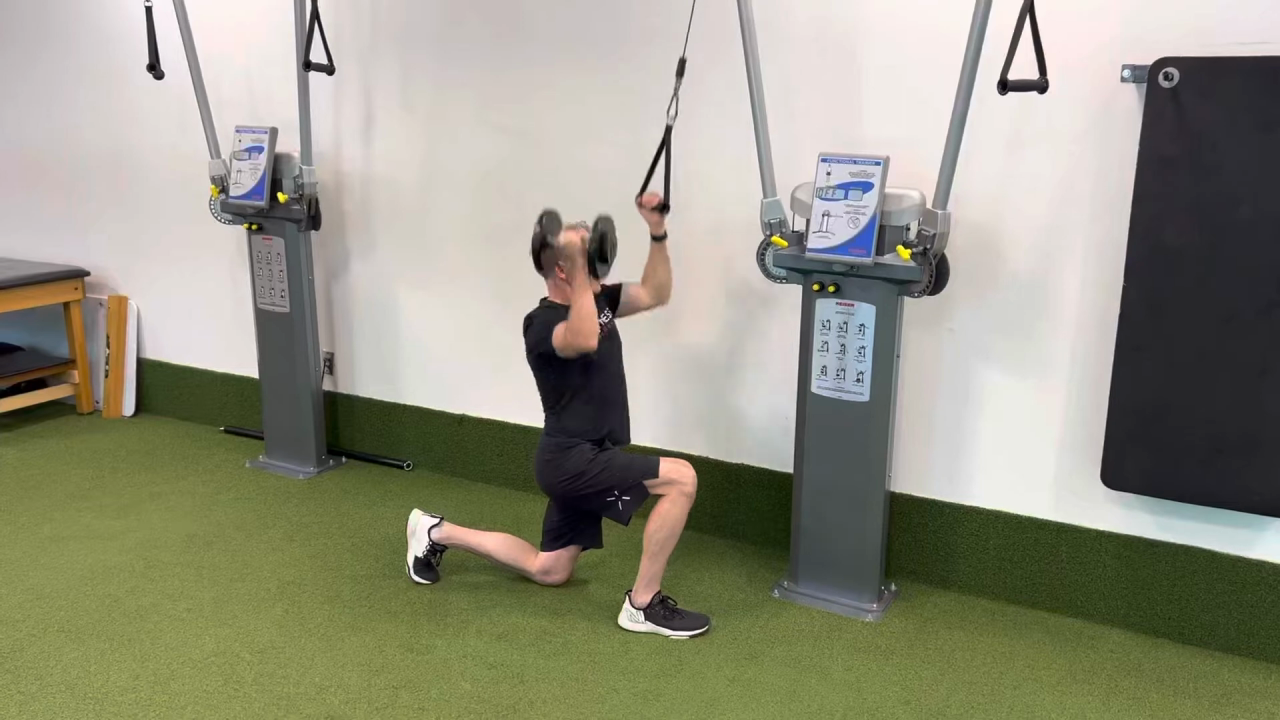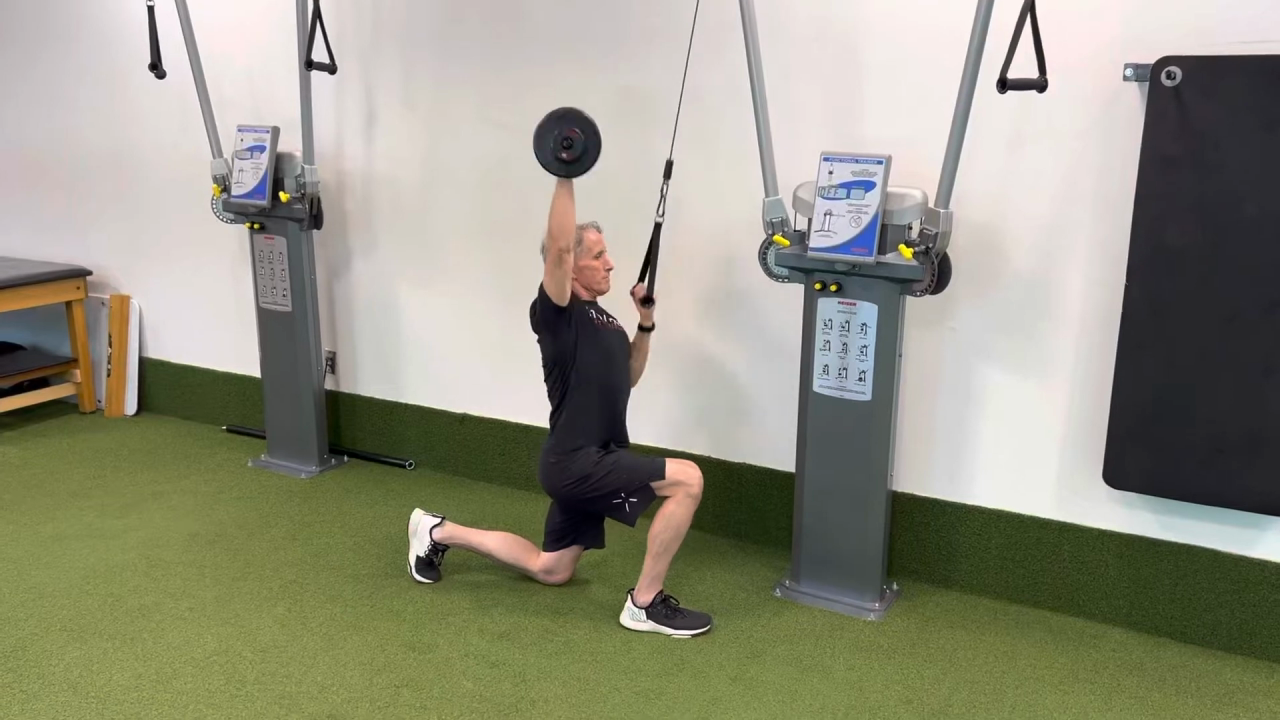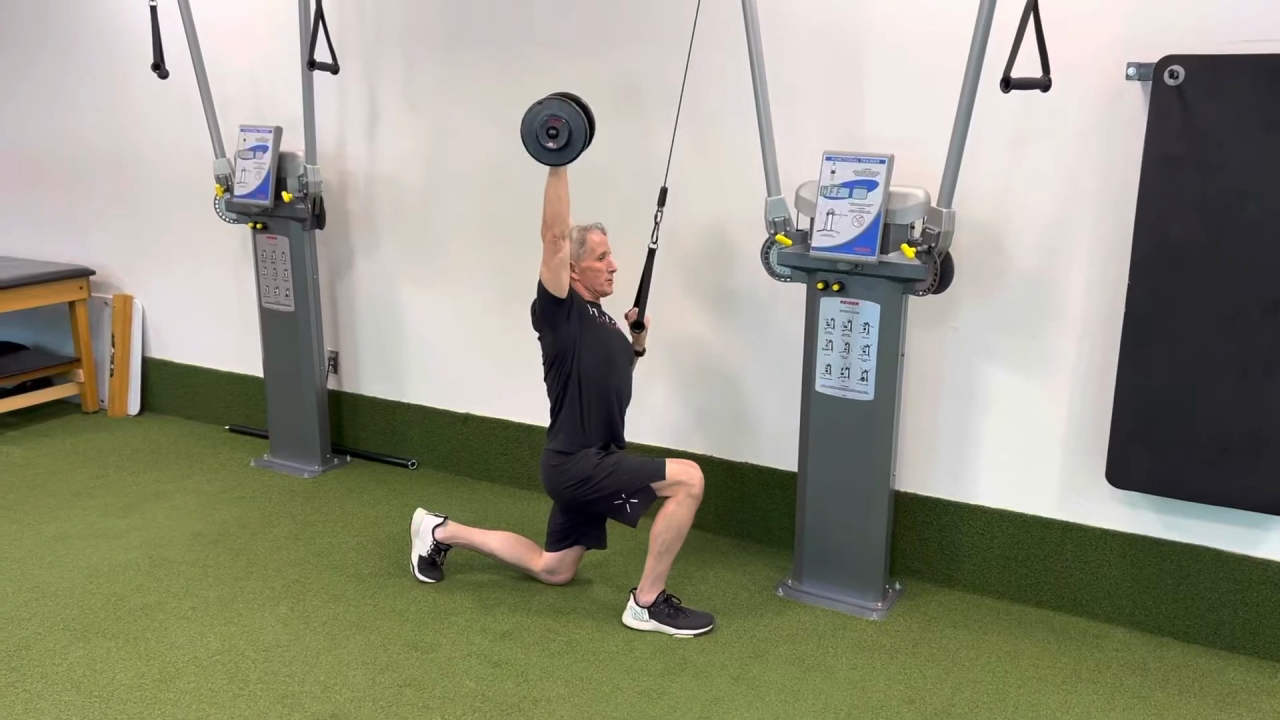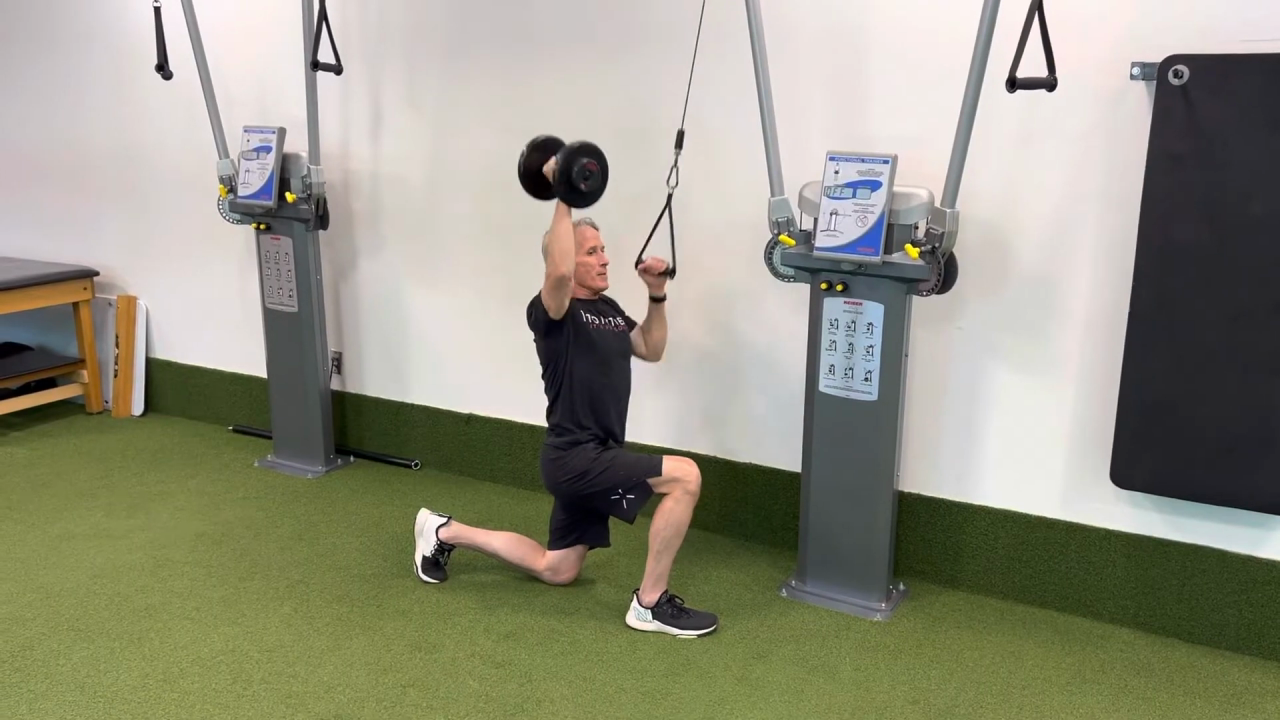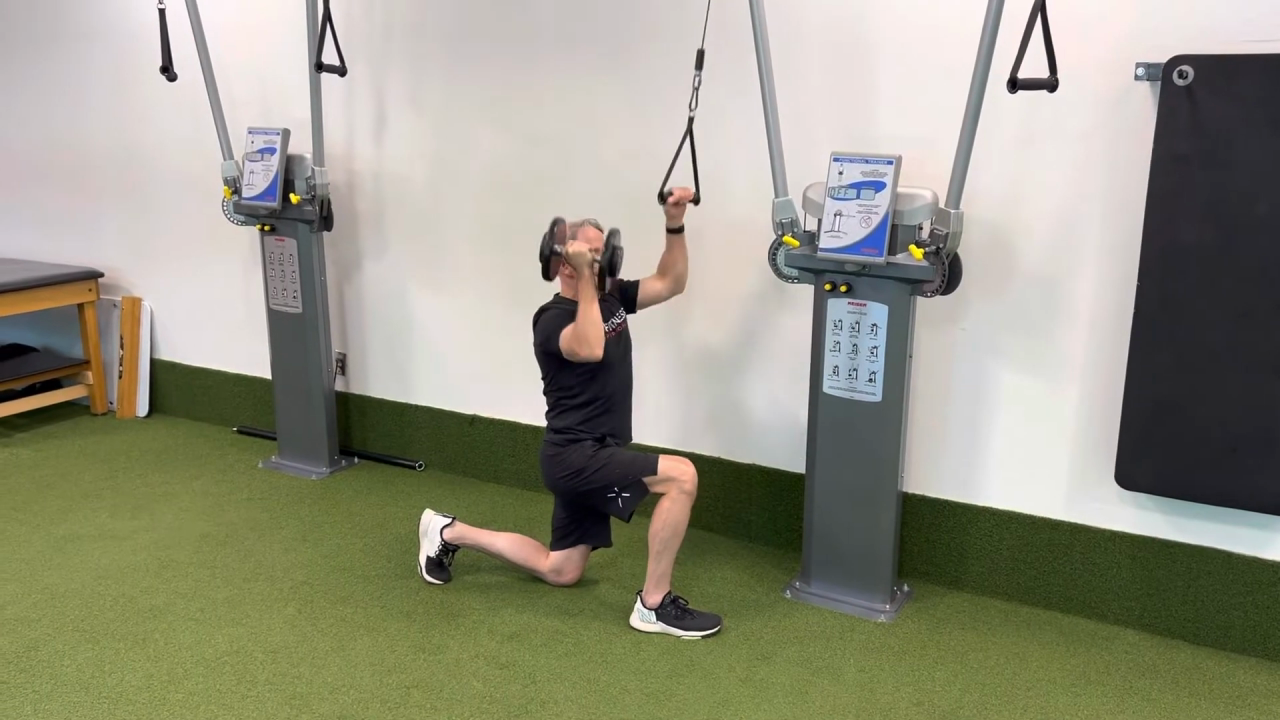
dt=0.4s
person 1, frame 1
left shoulder: (599, 300)
right shoulder: (541, 322)
left elbow: (657, 293)
right elbow: (585, 339)
left wrist: (656, 227)
right wrist: (577, 259)
left hip: (584, 460)
right hip: (573, 460)
left knee: (548, 570)
right knee: (680, 478)
left ankle: (436, 534)
right ankle: (643, 605)
person 1, frame 2
left shoulder: (599, 318)
right shoulder: (556, 312)
left elbow: (624, 377)
right elbow: (558, 247)
left wrist: (644, 325)
right wrist: (565, 176)
left hip: (588, 461)
right hip: (578, 462)
left knee: (550, 569)
right knee: (687, 479)
left ankle: (438, 533)
right ankle: (646, 604)
person 1, frame 3
left shoulder: (598, 319)
right shoulder: (558, 309)
right elbow: (553, 236)
left wrist: (637, 343)
right wrist: (558, 163)
left hip: (589, 461)
right hip: (577, 464)
left knee: (552, 569)
right knee: (688, 479)
left ankle: (440, 532)
right ankle: (648, 603)
person 1, frame 4
left shoulder: (607, 309)
right shoulder: (548, 310)
left elbow: (653, 349)
right elbow: (560, 273)
left wrist: (655, 294)
right wrist: (563, 199)
left hip: (591, 456)
right hip: (576, 456)
left knee: (556, 570)
right knee: (684, 477)
left ankle: (444, 533)
right ankle: (651, 603)
person 1, frame 5
left shoulder: (611, 297)
right shoulder: (552, 318)
left elbow: (671, 283)
right elbow: (591, 350)
left wrist: (674, 224)
right wrist: (584, 283)
left hip: (593, 454)
right hip: (575, 455)
left knee: (560, 570)
right knee: (681, 475)
left ankle: (449, 532)
right ankle: (654, 604)
